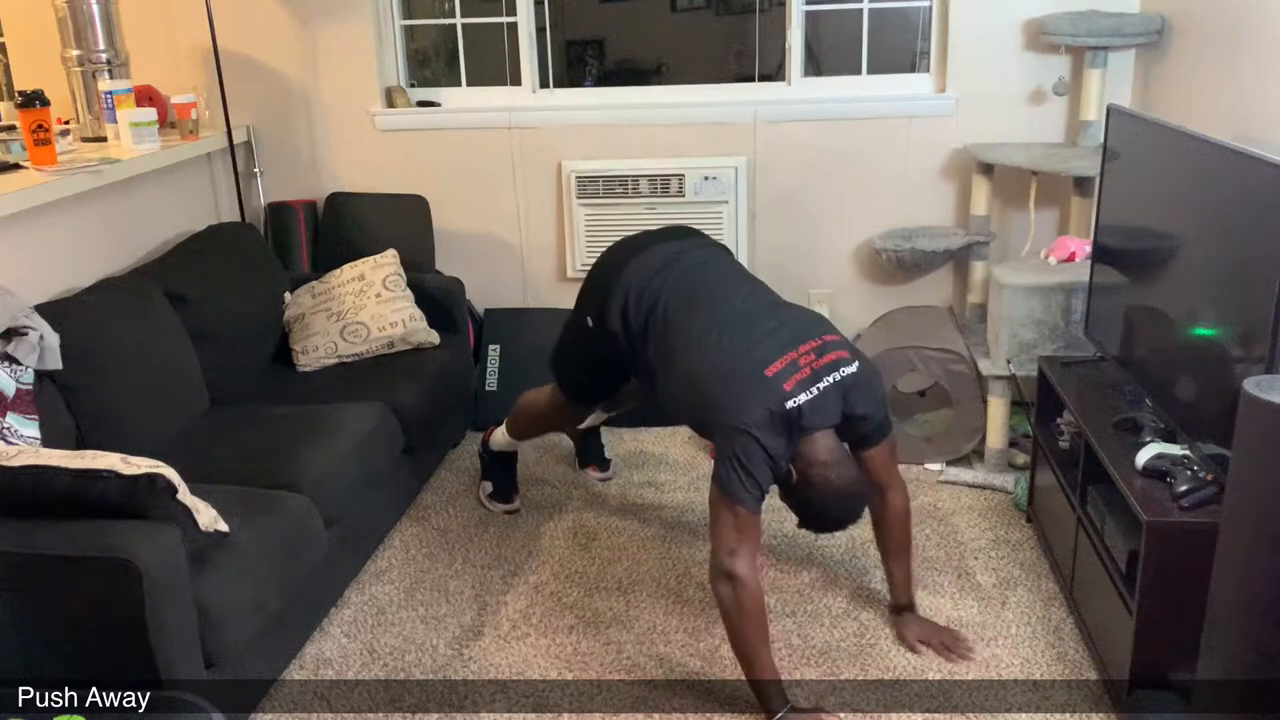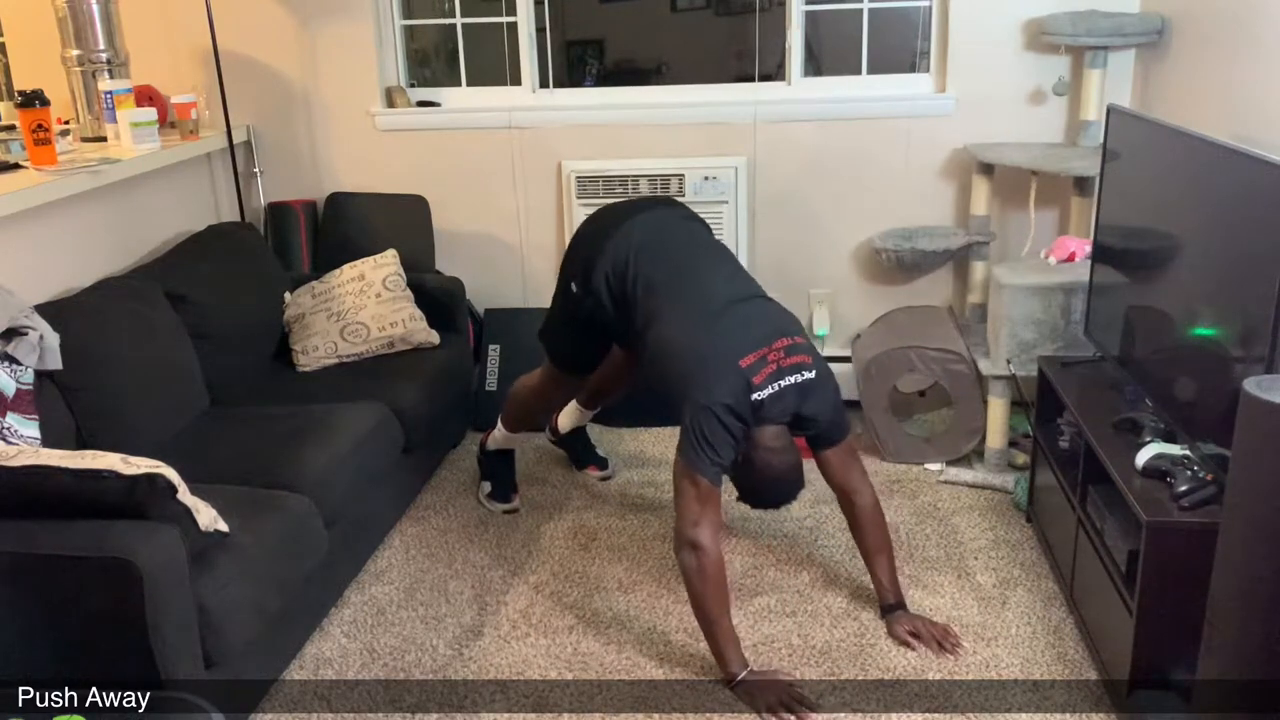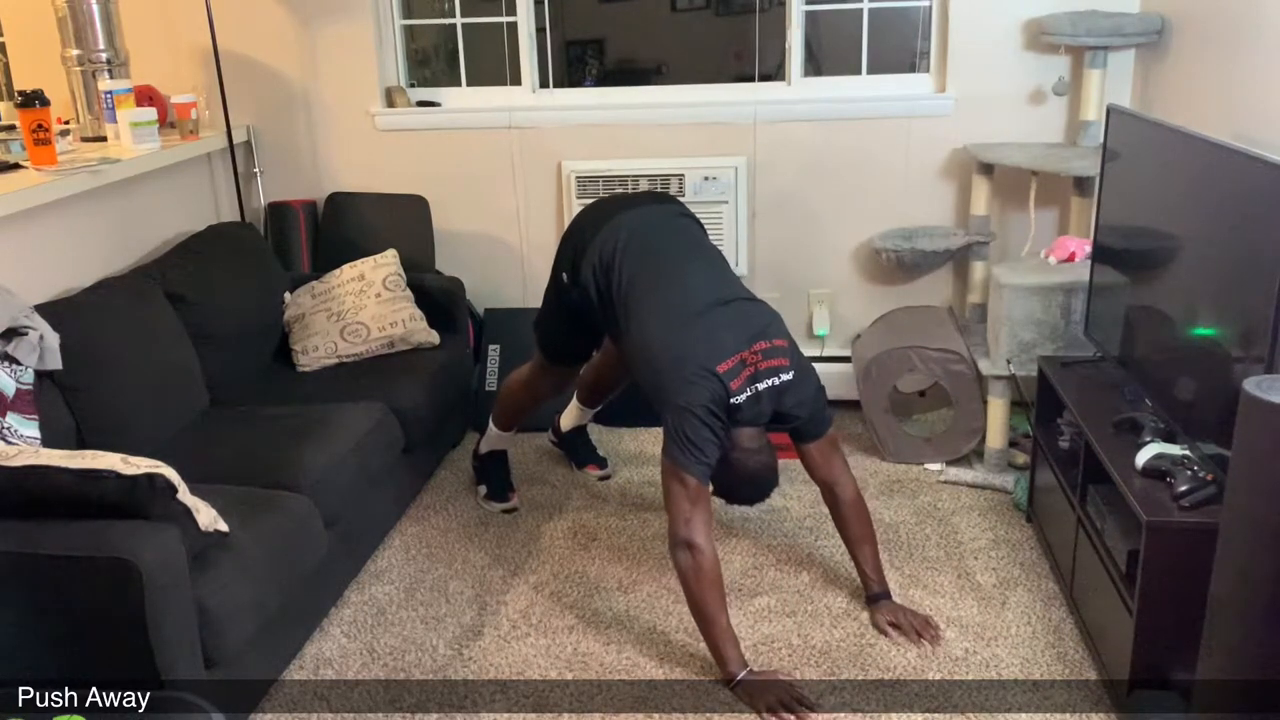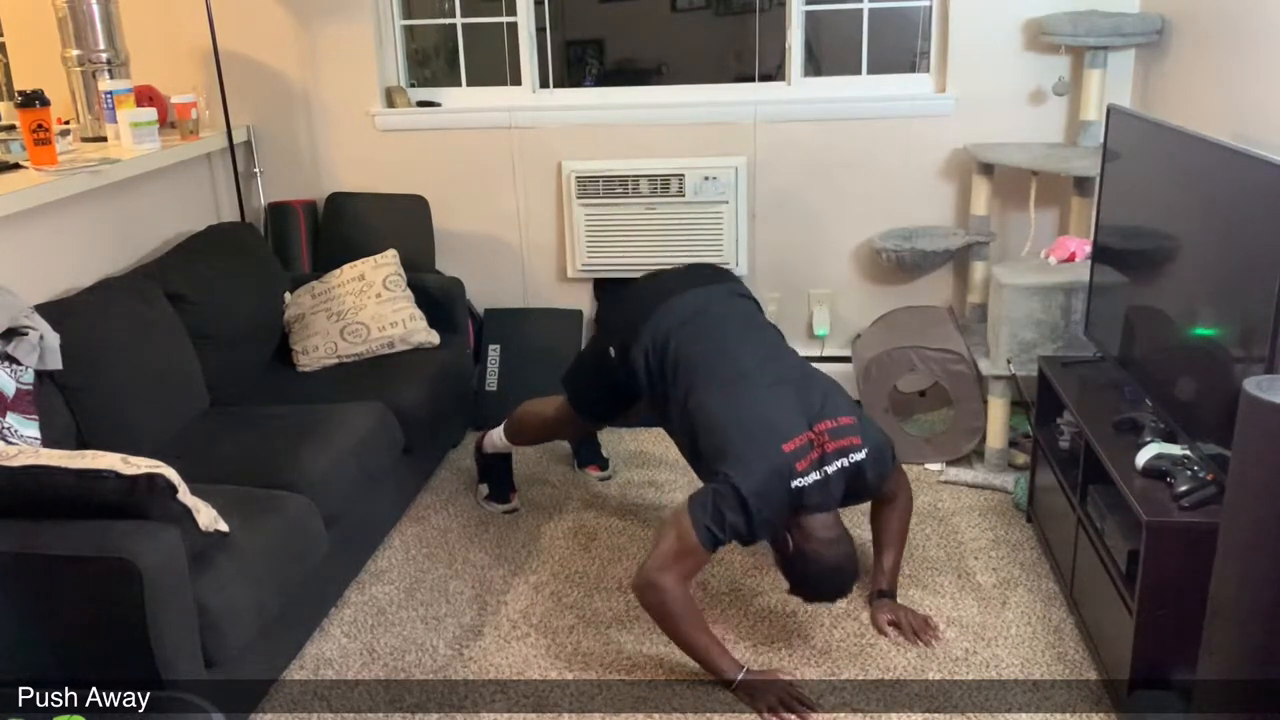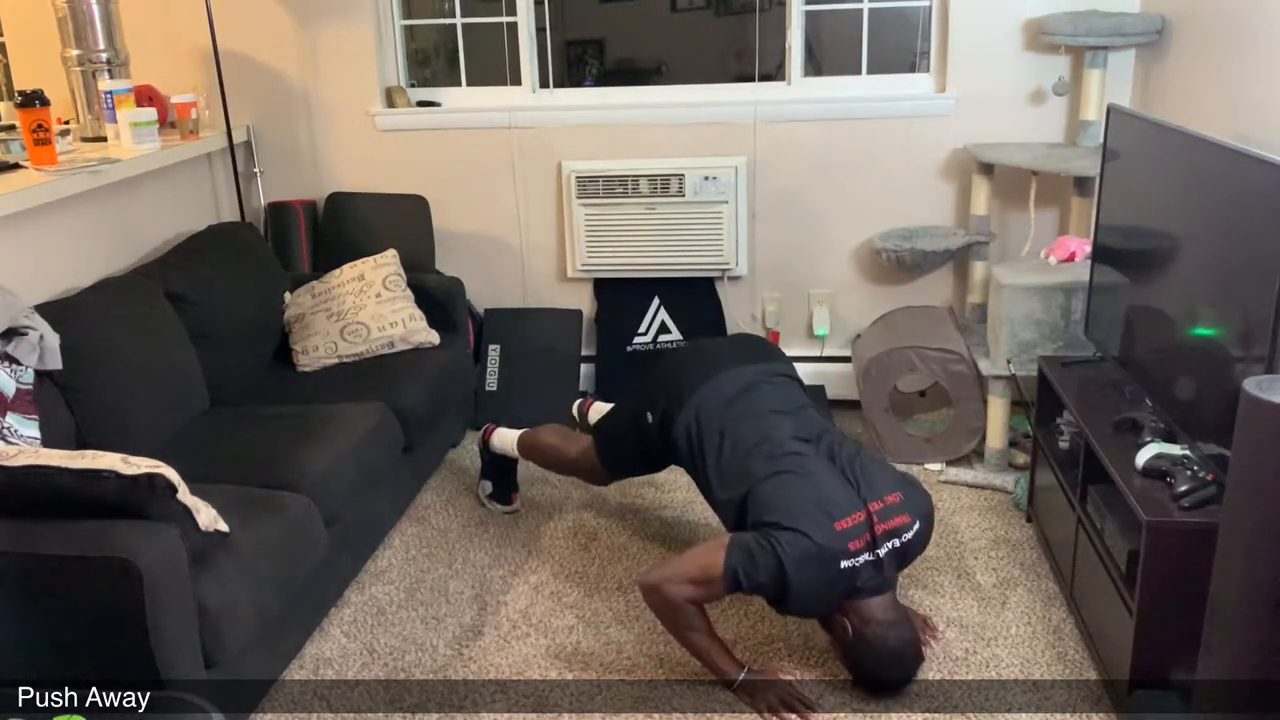
dt=1s
person 1, frame 1
left shoulder: (859, 382)
right shoulder: (753, 427)
left elbow: (888, 491)
right elbow: (732, 572)
left wrist: (904, 609)
left hip: (692, 258)
right hip: (627, 284)
left knee: (641, 382)
right knee: (569, 400)
left ankle: (587, 424)
right ankle: (499, 446)
person 1, frame 2
left shoulder: (811, 382)
right shoulder: (716, 405)
left elbow: (856, 489)
right elbow: (696, 543)
left wrist: (894, 607)
right wrist: (738, 675)
left hip: (673, 228)
right hip: (610, 249)
left knee: (627, 360)
right knee: (561, 376)
left ankle: (569, 427)
right ankle: (497, 447)
person 1, frame 3
left shoulder: (792, 378)
right shoulder: (696, 405)
left elbow: (838, 482)
right elbow: (690, 543)
left wrist: (879, 595)
right wrist: (738, 674)
left hip: (667, 221)
right hip: (600, 243)
left knee: (621, 355)
right knee: (552, 370)
left ankle: (570, 428)
right ankle: (491, 447)
person 1, frame 4
left shoulder: (866, 451)
right shoulder: (755, 491)
left elbow: (896, 495)
right elbow: (654, 581)
left wrist: (884, 593)
right wrist: (738, 677)
left hip: (719, 297)
right hip: (648, 321)
right knee: (572, 418)
left ankle: (583, 438)
right ankle: (494, 445)
person 1, frame 5
left shoulder: (915, 515)
right shoulder: (800, 559)
right elbow: (660, 586)
left wrist: (891, 606)
right wrist: (741, 679)
left hip: (757, 361)
right hip: (686, 392)
right knee: (594, 464)
left ankle: (593, 412)
right ankle: (501, 444)
